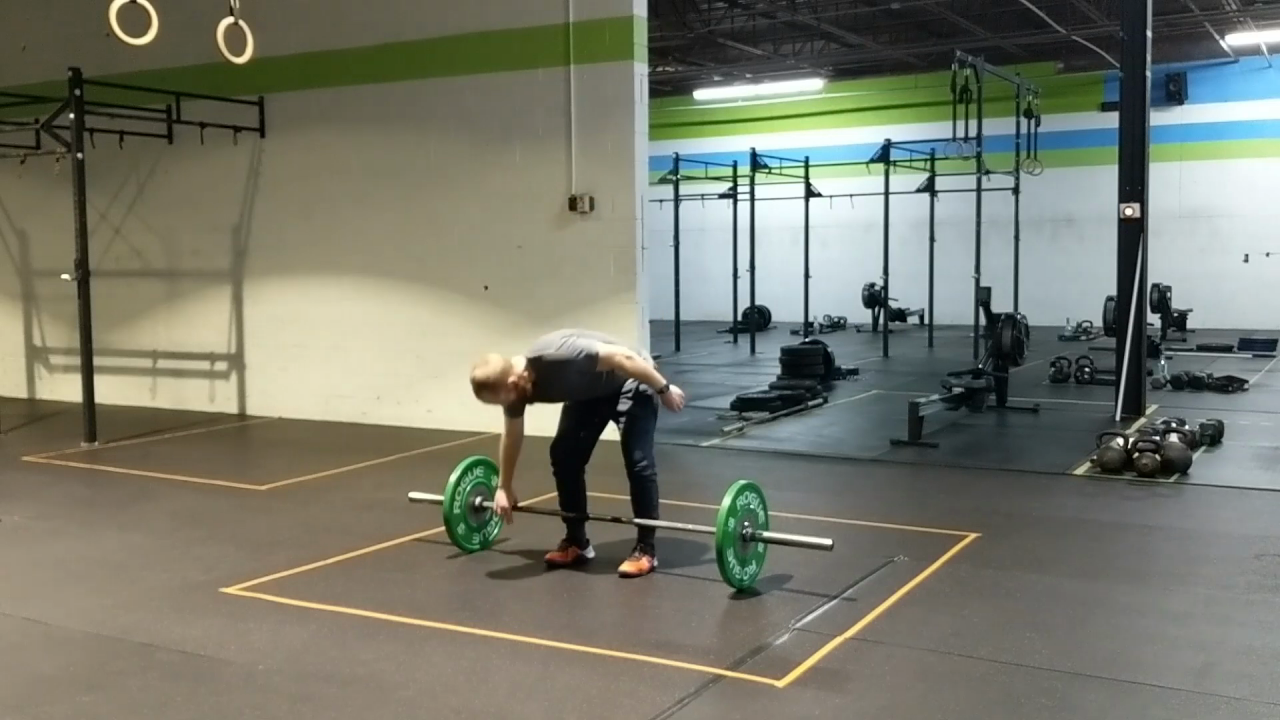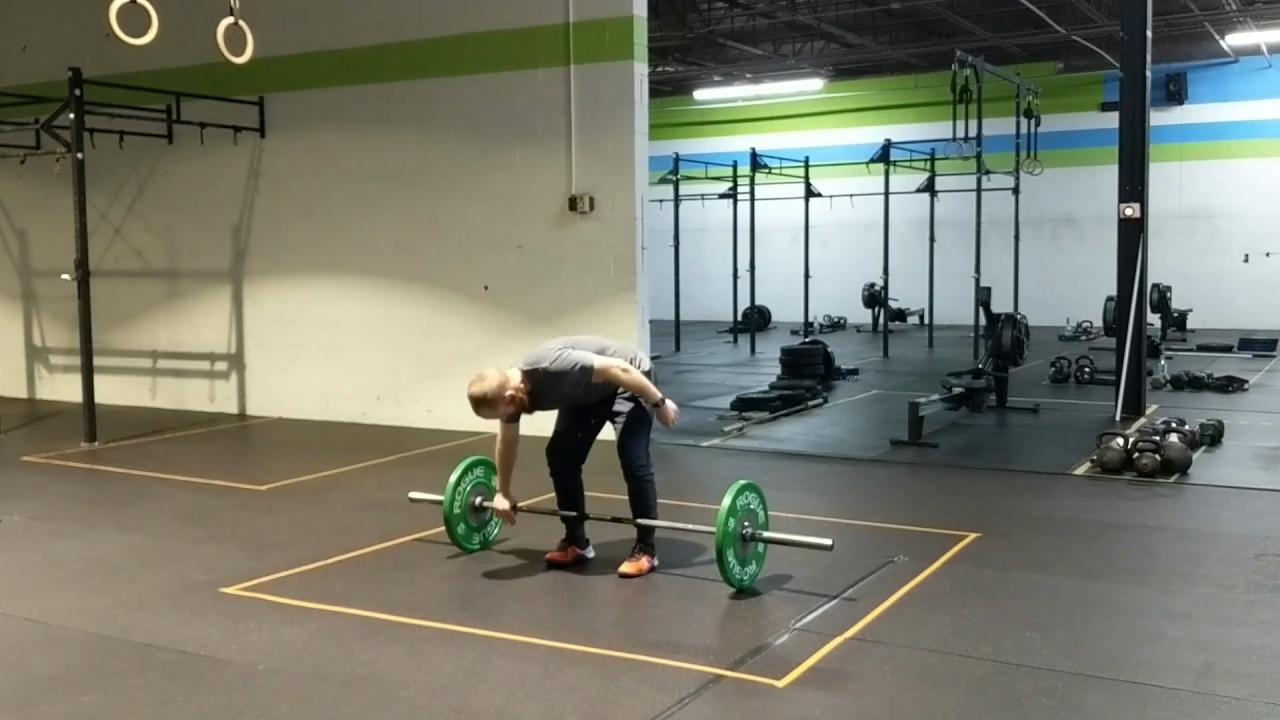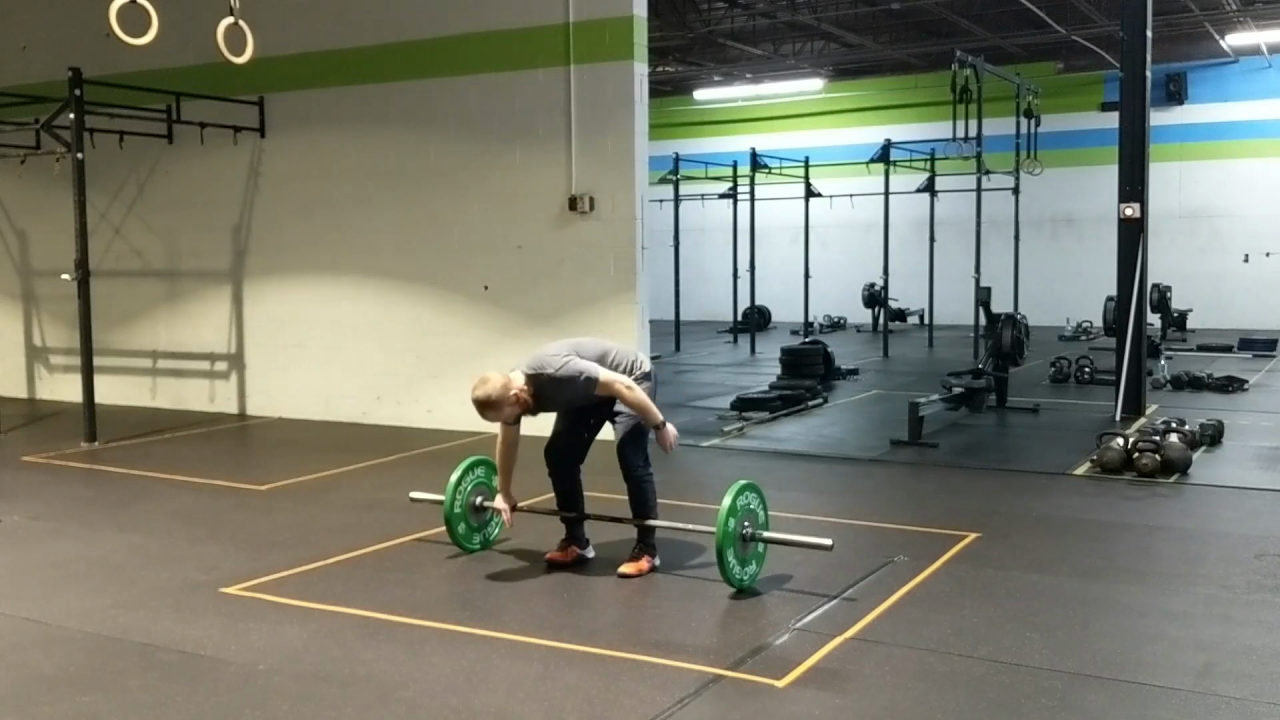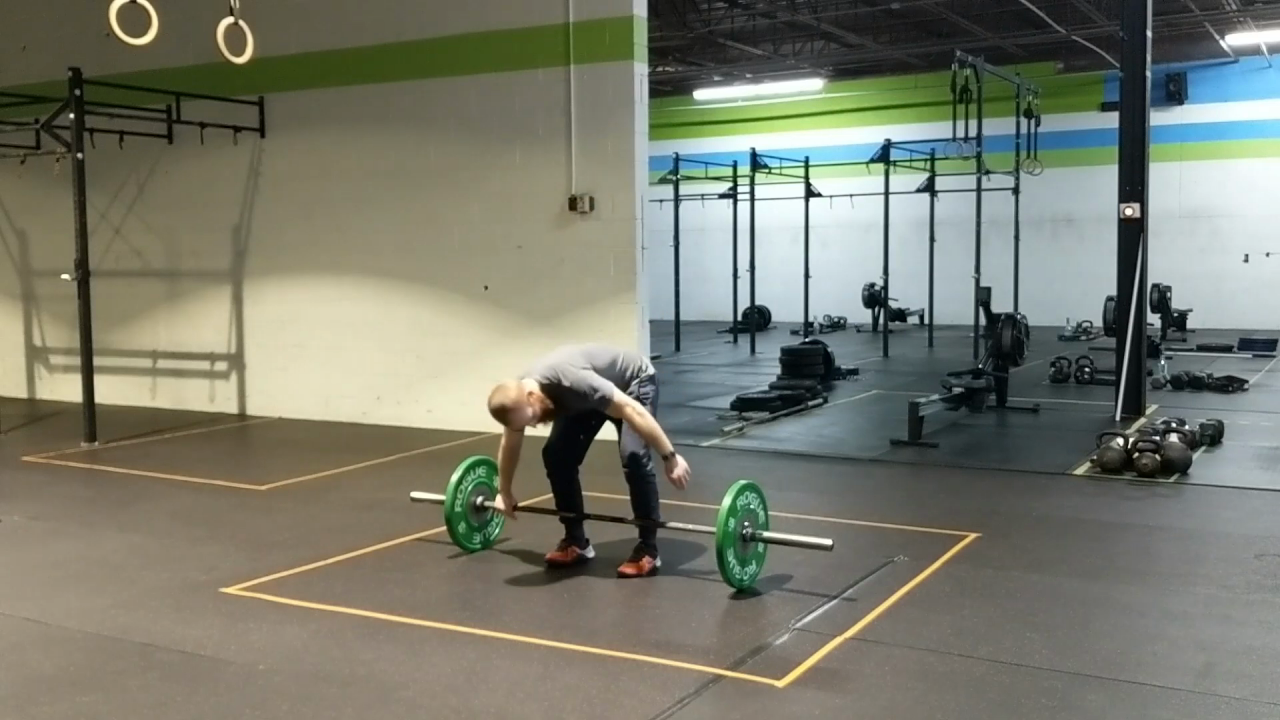
dt=0.2s
person 1, frame 1
left shoulder: (558, 354)
right shoulder: (515, 384)
left elbow: (622, 357)
right elbow: (512, 437)
left wrist: (664, 389)
right wrist: (504, 488)
left hip: (630, 383)
right hip: (588, 394)
left knee: (638, 462)
right knee: (563, 456)
left ankle: (646, 549)
right ankle: (576, 541)
person 1, frame 2
left shoulder: (553, 366)
right shoulder: (512, 390)
left elbow: (618, 369)
right elbow: (507, 441)
left wrist: (659, 404)
right wrist: (503, 492)
left hip: (627, 384)
right hip: (586, 394)
left knee: (634, 461)
right knee: (559, 456)
left ankle: (645, 549)
right ankle: (576, 542)
person 1, frame 3
left shoulder: (556, 372)
right shoulder: (511, 392)
left elbow: (622, 386)
right elbow: (507, 442)
left wrist: (660, 426)
right wrist: (503, 492)
left hip: (632, 377)
right hip: (586, 393)
left knee: (632, 460)
right knee: (557, 455)
left ankle: (646, 549)
right ankle: (576, 542)
person 1, frame 4
left shoulder: (571, 381)
right shoulder: (518, 400)
left elbow: (633, 412)
right elbow: (509, 445)
left wrist: (670, 457)
right wrist: (504, 492)
left hip: (635, 380)
right hip: (590, 397)
left knee: (633, 461)
right knee: (555, 456)
left ankle: (648, 551)
right ankle: (576, 542)
